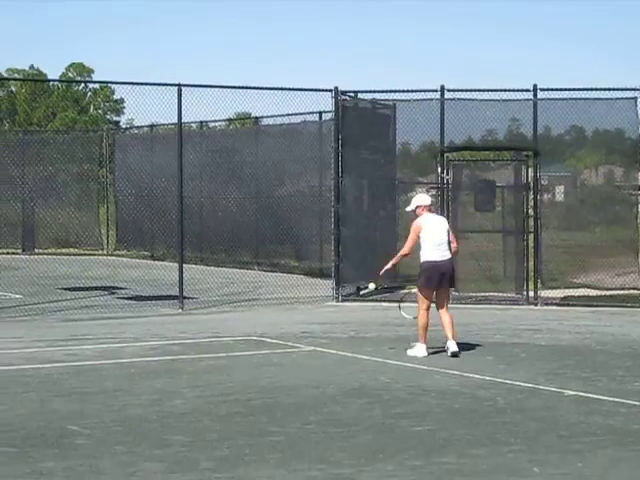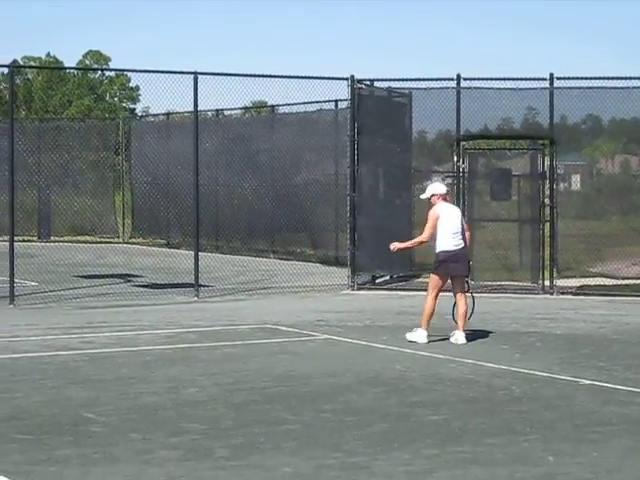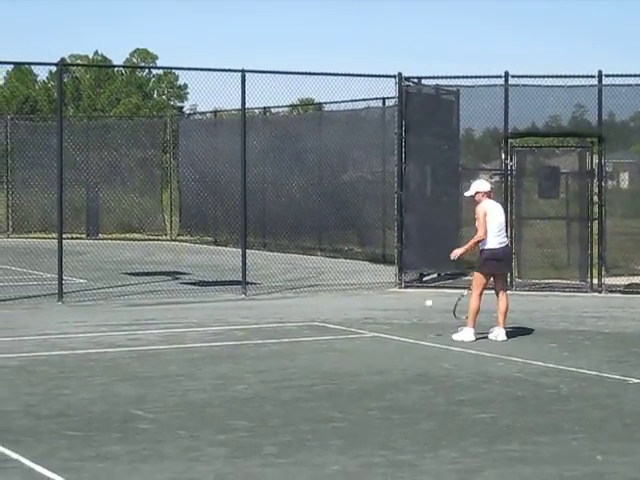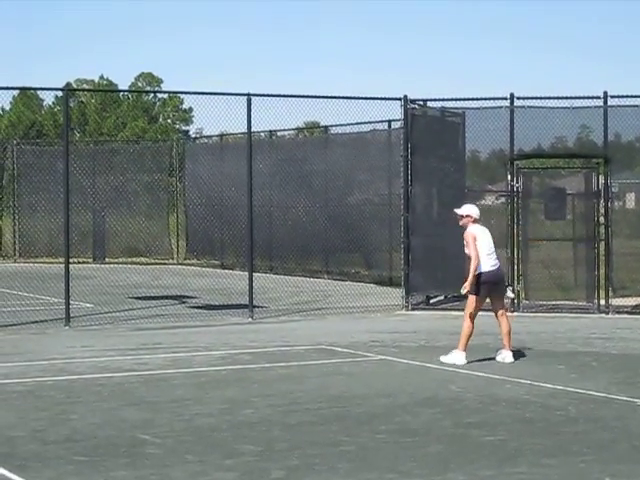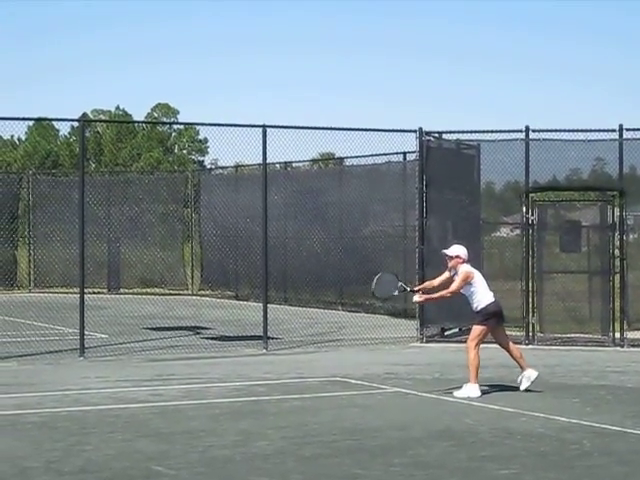
dt=1s
person 1, frame 1
left shoulder: (419, 222)
right shoulder: (443, 220)
left elbow: (406, 250)
right elbow: (454, 245)
left wrist: (391, 263)
left hip: (429, 266)
right hip: (446, 264)
left knee: (423, 308)
right knee: (443, 308)
left ankle: (421, 346)
right ankle: (452, 343)
person 1, frame 2
left shoulder: (435, 211)
right shoulder: (456, 209)
left elbow: (425, 237)
right elbow: (467, 233)
left wrist: (402, 245)
right wrist: (466, 256)
left hip: (445, 255)
right hip: (461, 253)
left knee: (432, 295)
right knee: (460, 295)
left ankle: (422, 332)
right ankle: (460, 333)
person 1, frame 3
left shoulder: (481, 207)
right shoulder: (498, 206)
left elbow: (481, 235)
left wrist: (463, 249)
left hip: (490, 253)
right hip: (504, 250)
left knee: (476, 292)
right knee: (501, 292)
left ankle: (469, 330)
right ankle: (500, 330)
person 1, frame 4
left shoulder: (469, 232)
right shoulder: (484, 230)
left elbow: (475, 258)
left wrist: (470, 280)
left hip: (484, 276)
right hip: (497, 273)
left knee: (469, 315)
right knee: (501, 313)
left ankle: (460, 354)
right ankle: (507, 352)
person 1, frame 5
left shoulder: (466, 272)
right shoulder: (453, 271)
left elbow: (449, 292)
right elbow: (435, 282)
left wrist: (426, 298)
right wrist: (420, 288)
left hip: (488, 310)
right hip: (490, 309)
left knee: (471, 345)
right knee: (505, 343)
left ankle: (472, 387)
right ankle: (527, 372)
